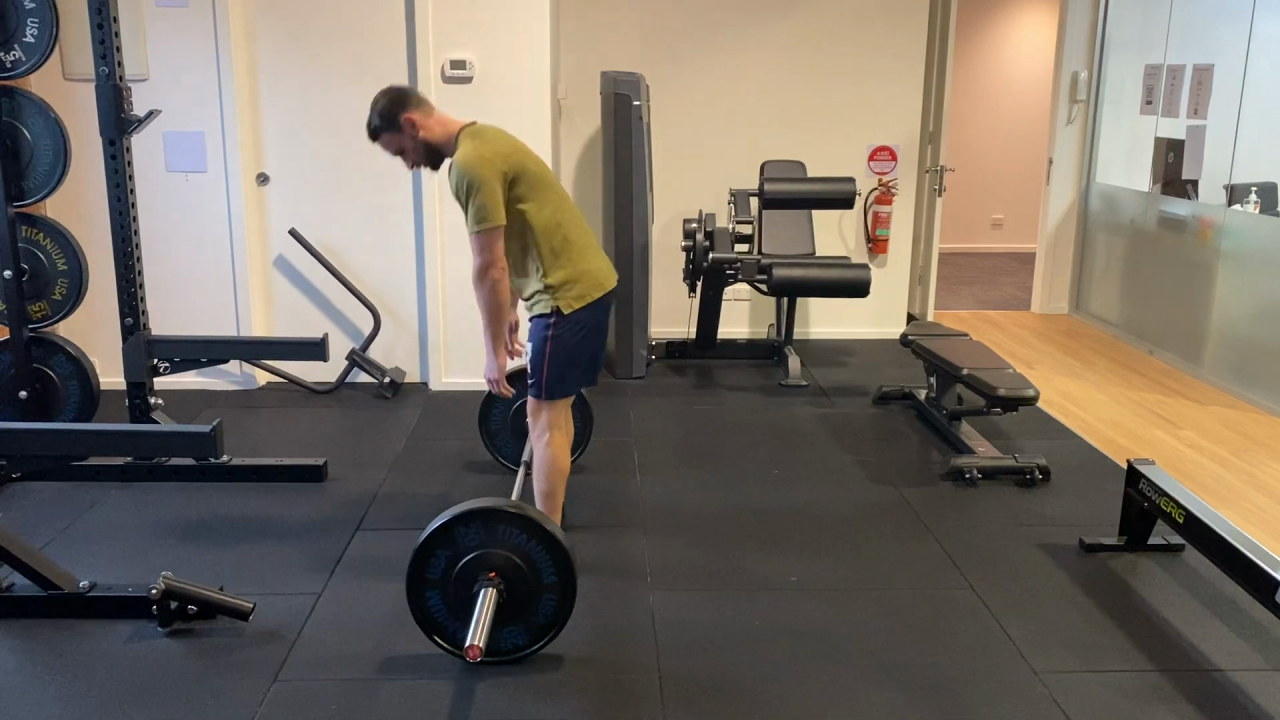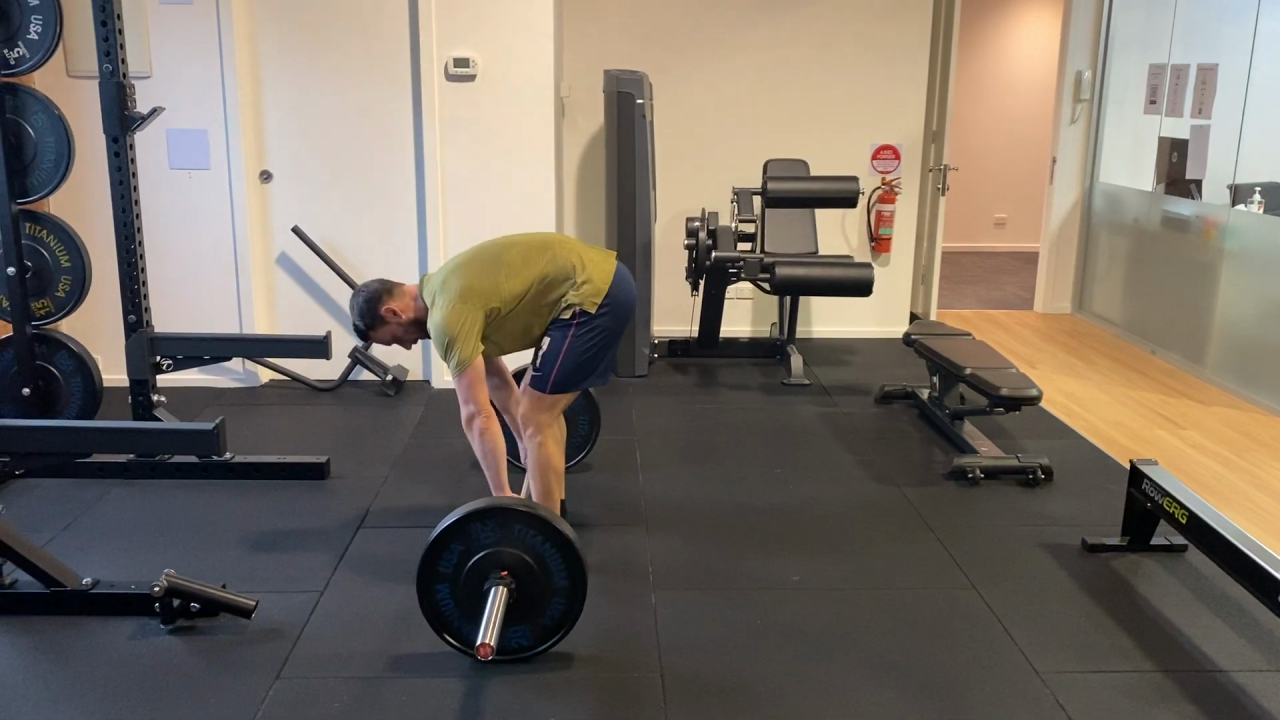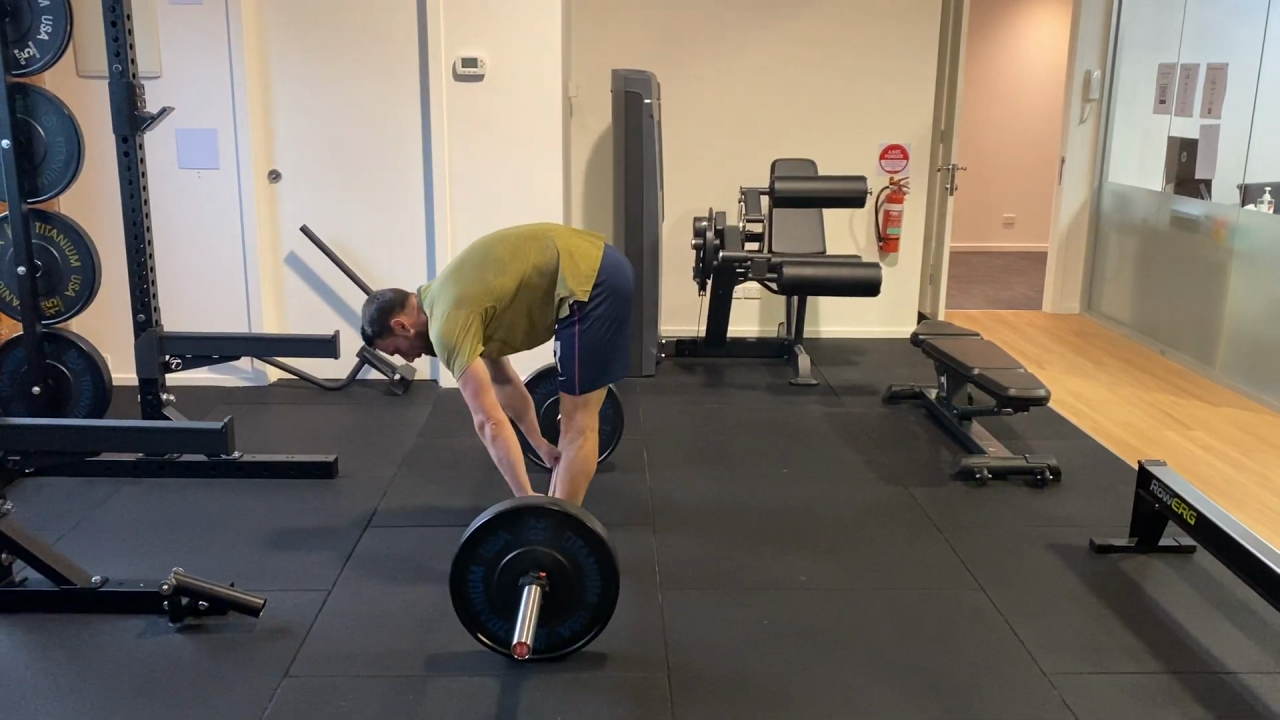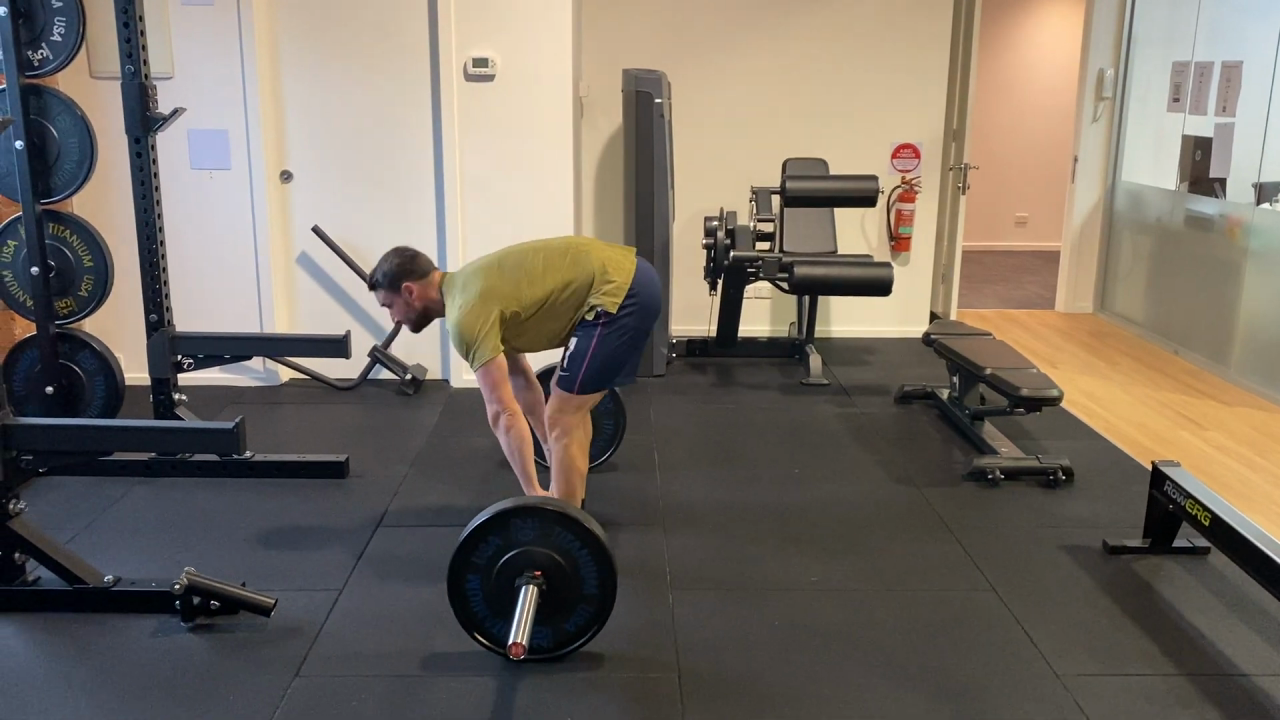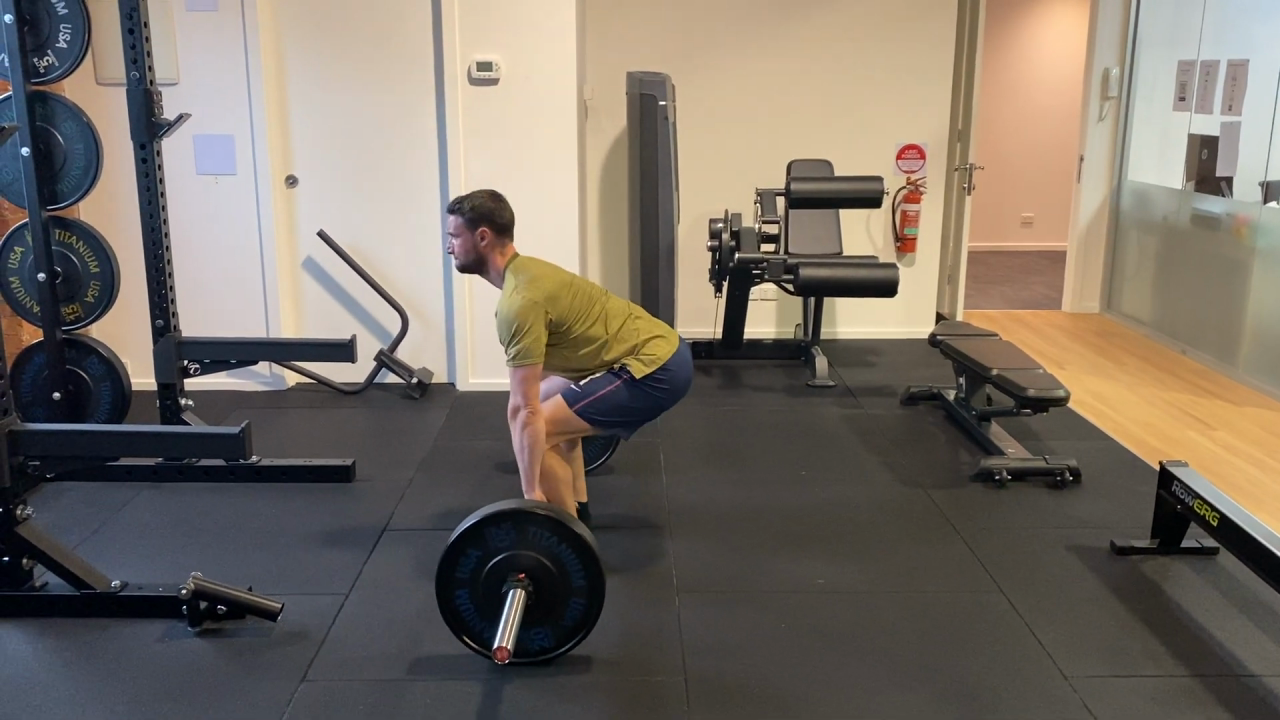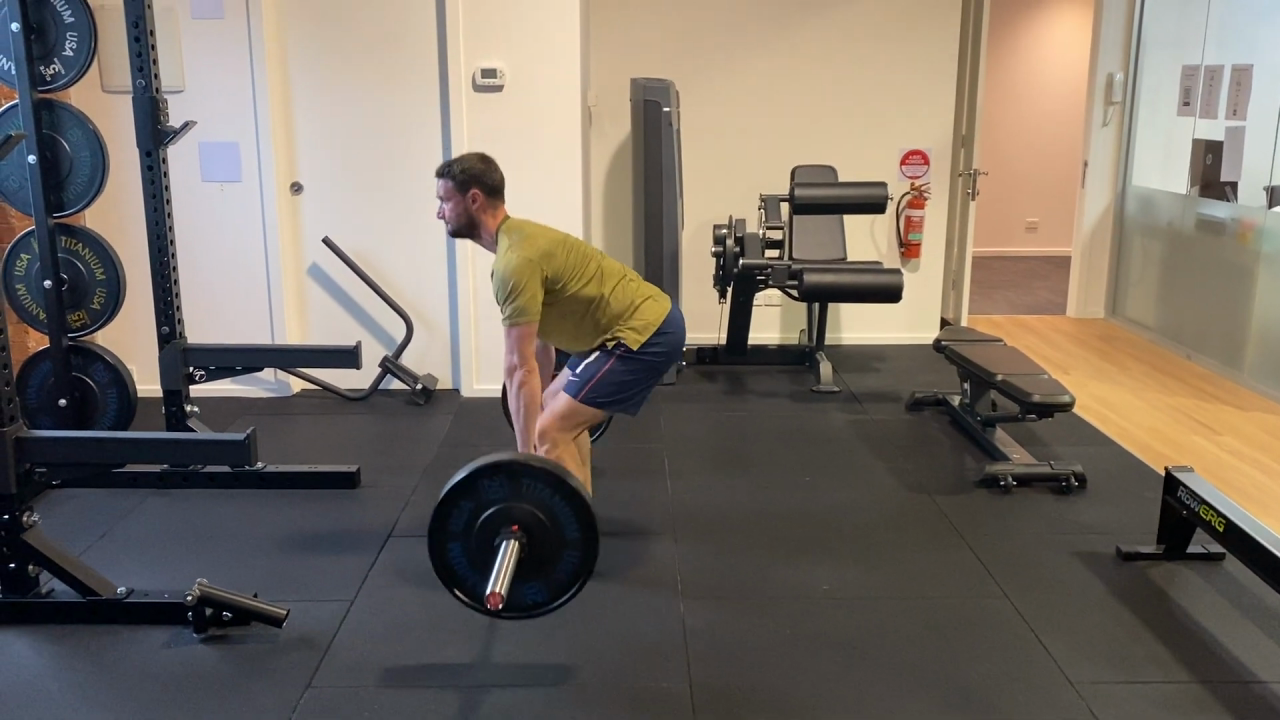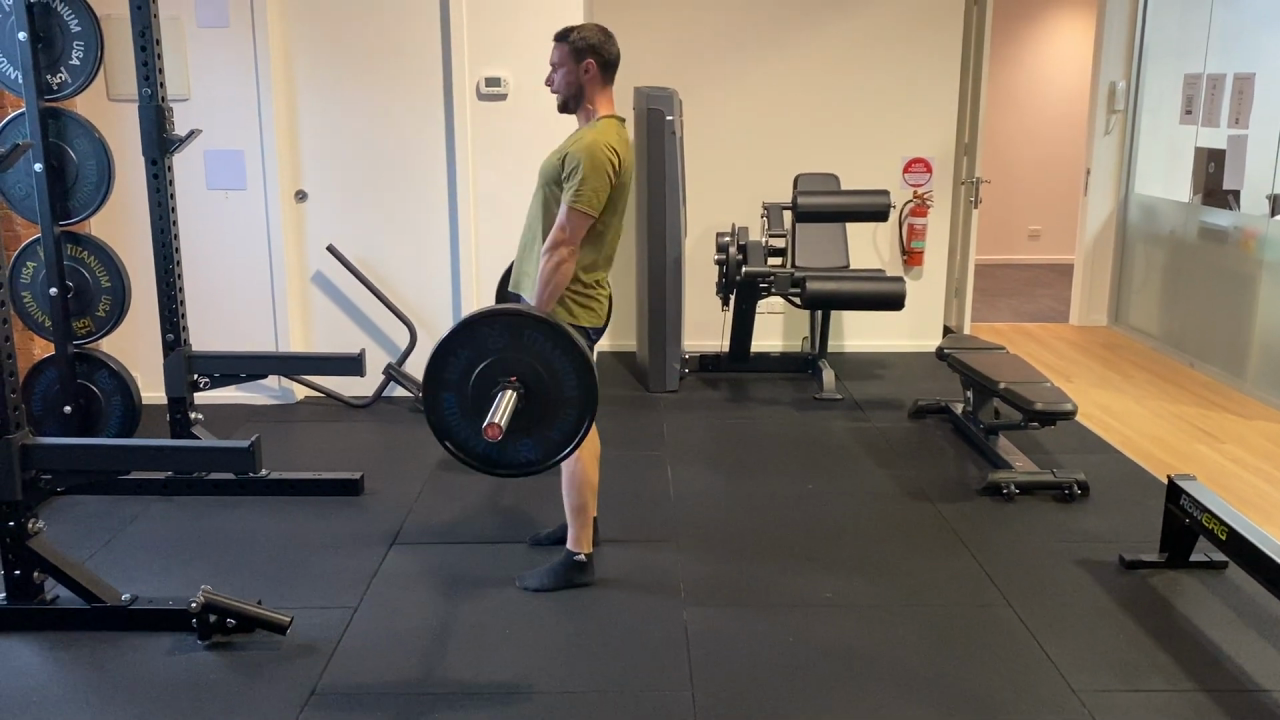
dt=0.7s
person 1, frame 1
left shoulder: (471, 163)
right shoulder: (486, 144)
left elbow: (490, 268)
left wrist: (494, 352)
right wrist: (508, 320)
left hip: (569, 293)
right hip: (579, 283)
left knee: (545, 414)
right knee: (553, 408)
right ankle: (547, 520)
person 1, frame 2
left shoulder: (448, 318)
right shoulder: (444, 294)
left elbow: (477, 415)
right elbow: (495, 377)
left wrist: (502, 496)
right wrist: (525, 440)
left hip: (594, 293)
right hip: (605, 278)
left knee: (536, 417)
right knee: (542, 406)
right ankle: (552, 514)
person 1, frame 3
left shoulder: (447, 324)
right shoulder: (448, 303)
left elbow: (489, 421)
right elbow: (504, 383)
left wrist: (527, 498)
right wrist: (540, 444)
left hip: (589, 279)
right hip: (600, 265)
left knee: (577, 419)
right knee: (575, 413)
person 1, frame 4
left shoulder: (465, 315)
right shoulder: (466, 287)
left elbow: (502, 412)
right elbow: (516, 374)
left wrist: (532, 493)
right wrist: (540, 433)
left hip: (618, 292)
right hip: (629, 279)
left knee: (560, 418)
right knee: (569, 406)
right ankle: (570, 509)
person 1, frame 5
left shoulder: (519, 302)
right shoulder: (526, 274)
left elbow: (524, 410)
right elbow: (544, 365)
left wrist: (531, 494)
left hip: (654, 369)
right hip: (658, 351)
left knee: (538, 431)
right knee: (549, 408)
right ankle: (575, 509)
person 1, frame 6
left shoulder: (514, 263)
right shoulder: (522, 239)
left elbow: (520, 369)
right elbow: (540, 337)
left wrist: (526, 457)
right wrist: (548, 400)
left hip: (640, 333)
right hip: (648, 321)
left knee: (552, 429)
right knee: (560, 409)
person 1, frame 7
left shoulder: (593, 145)
right shoulder: (600, 136)
left elbow: (562, 247)
right wrist: (534, 315)
left hip: (562, 311)
right hip: (567, 306)
left ankle: (578, 557)
right ankle: (583, 520)
